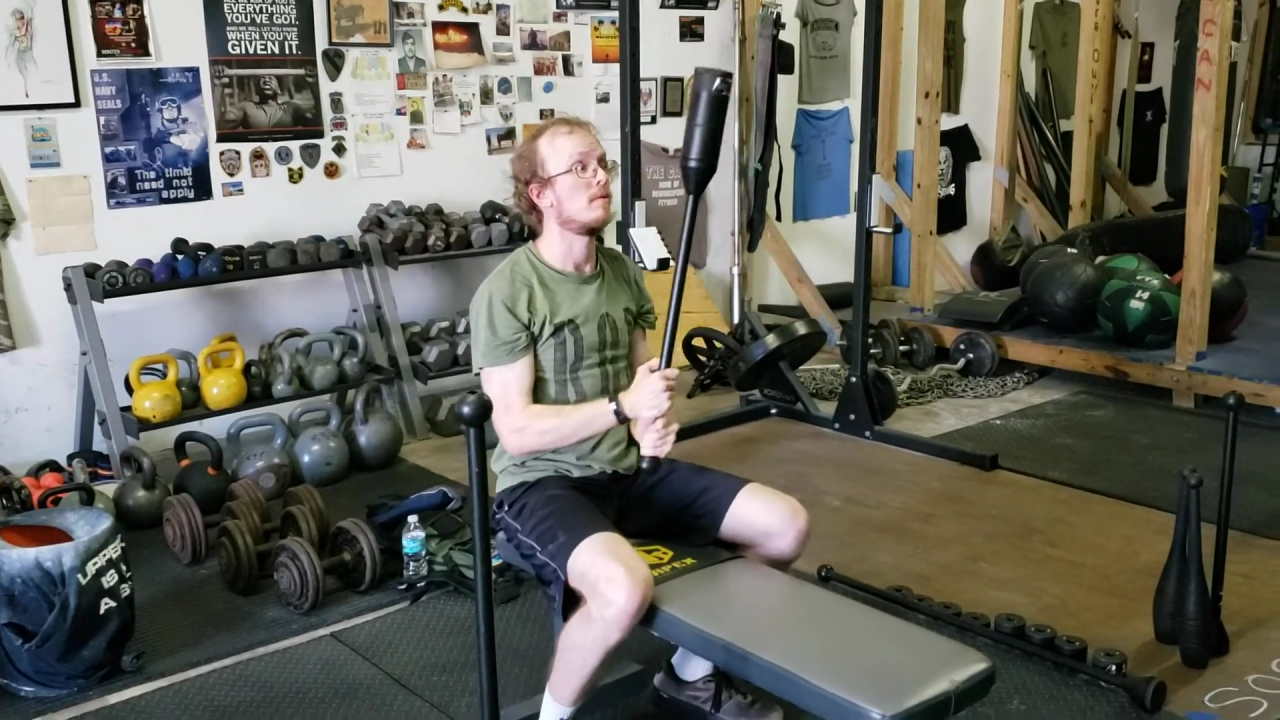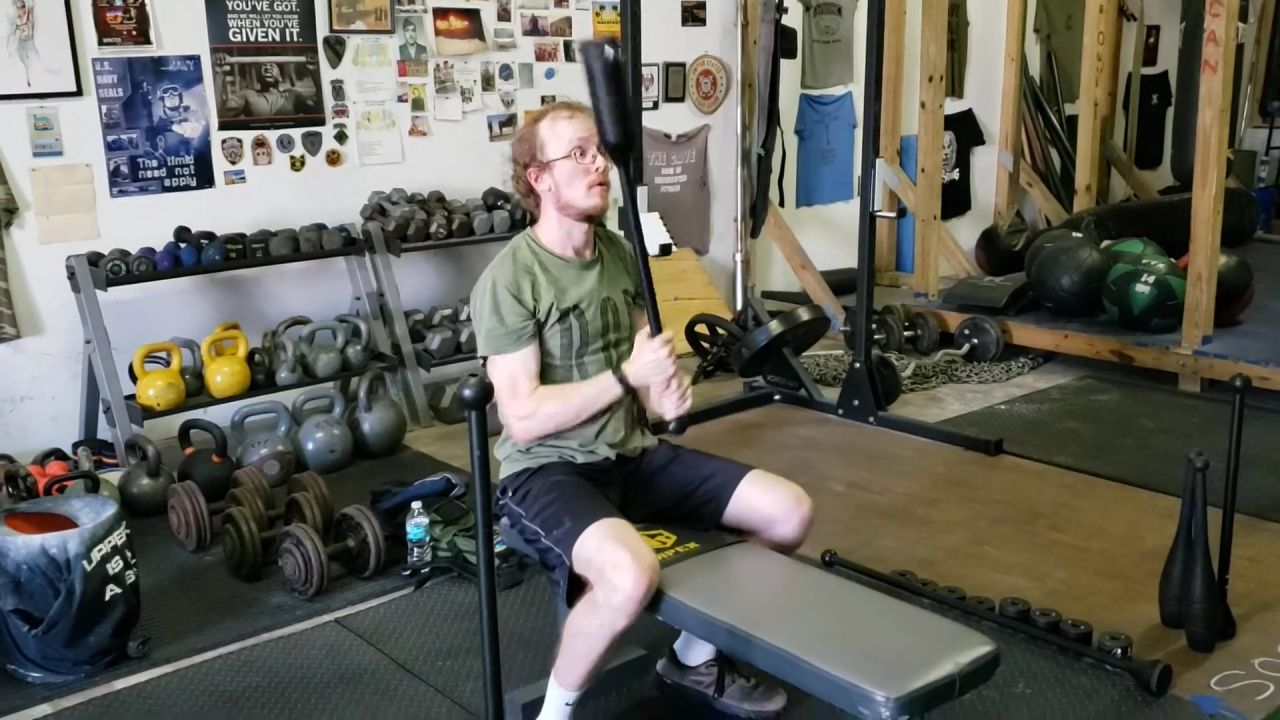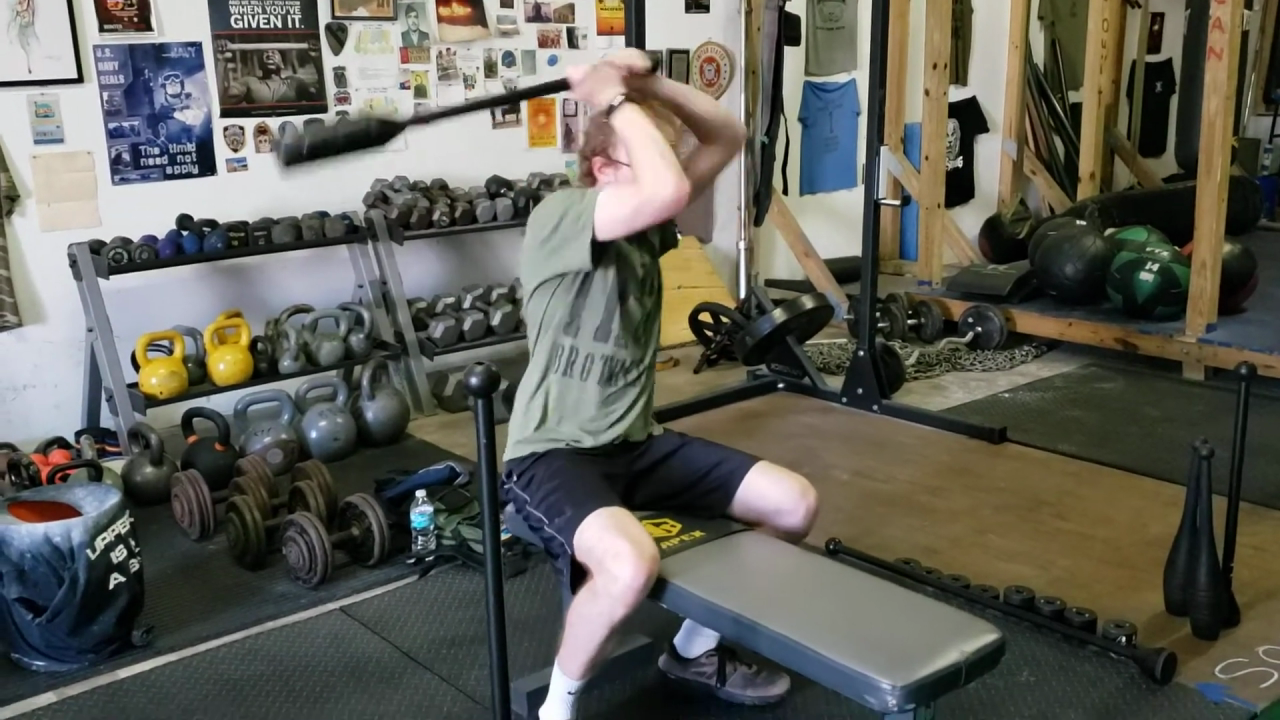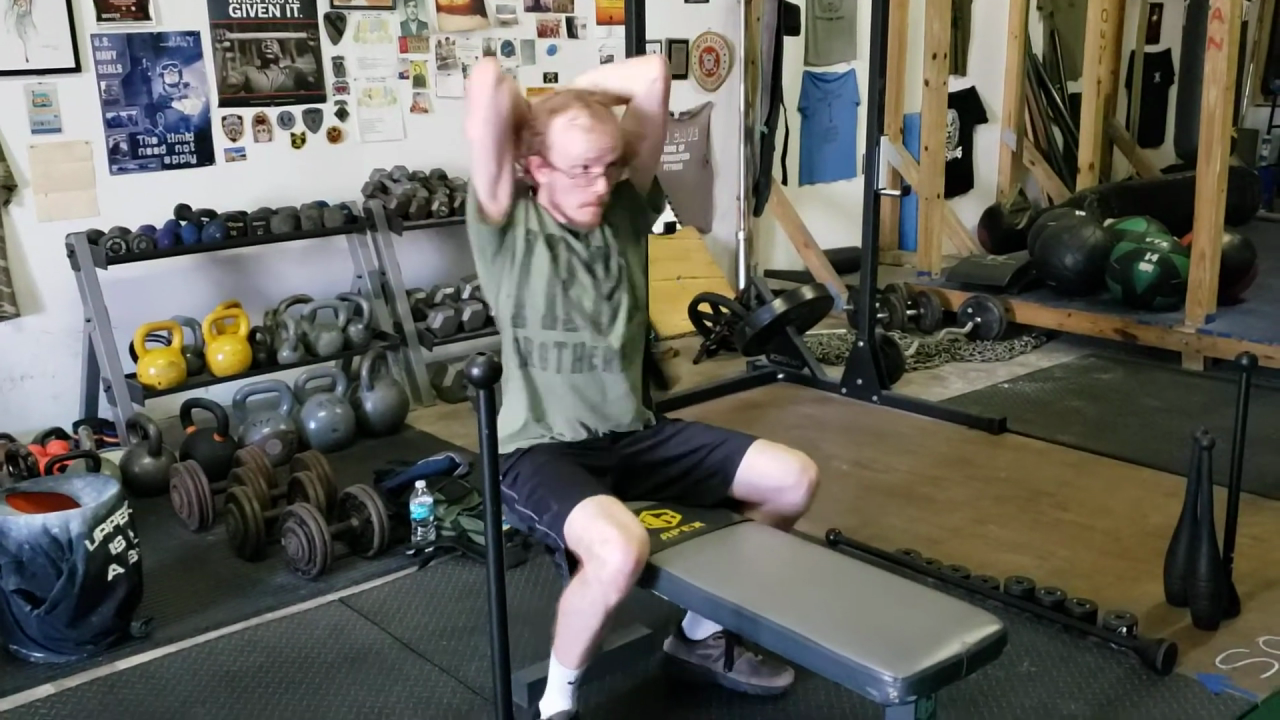
dt=0.4s
person 1, frame 1
left shoulder: (621, 271)
right shoulder: (507, 293)
right elbow: (515, 431)
left wrist: (652, 417)
right wrist: (623, 408)
left hip: (626, 472)
right hip: (542, 484)
left knee: (785, 524)
right knee: (623, 589)
person 1, frame 2
left shoulder: (618, 253)
right shoulder: (509, 279)
right elbow: (525, 419)
left wrist: (662, 385)
right wrist: (626, 376)
left hip: (630, 455)
right hip: (544, 471)
left knee: (789, 511)
right knee: (629, 574)
left ankle: (694, 657)
person 1, frame 3
left shoulder: (642, 220)
right shoulder: (562, 220)
left elbow: (729, 140)
right elbow: (668, 198)
left wrist: (648, 81)
right wrist: (617, 103)
left hip: (637, 444)
right hip: (554, 456)
left knee: (796, 505)
right knee: (631, 565)
left ankle: (695, 650)
person 1, frame 4
left shoulder: (624, 207)
right shoulder: (505, 221)
left elbow: (652, 74)
right elbow: (485, 86)
left wrist: (571, 98)
right wrist: (539, 113)
left hip: (634, 434)
right hip: (541, 451)
left knee: (795, 479)
right knee: (619, 552)
left ankle: (702, 632)
